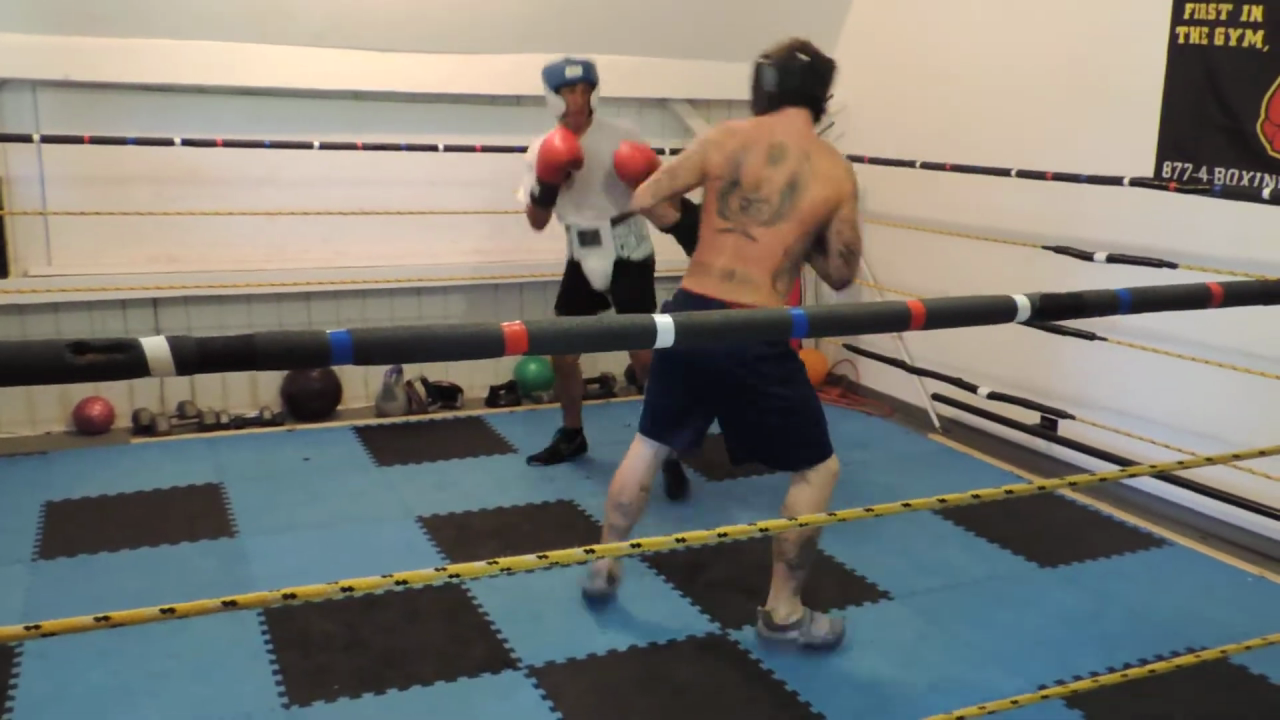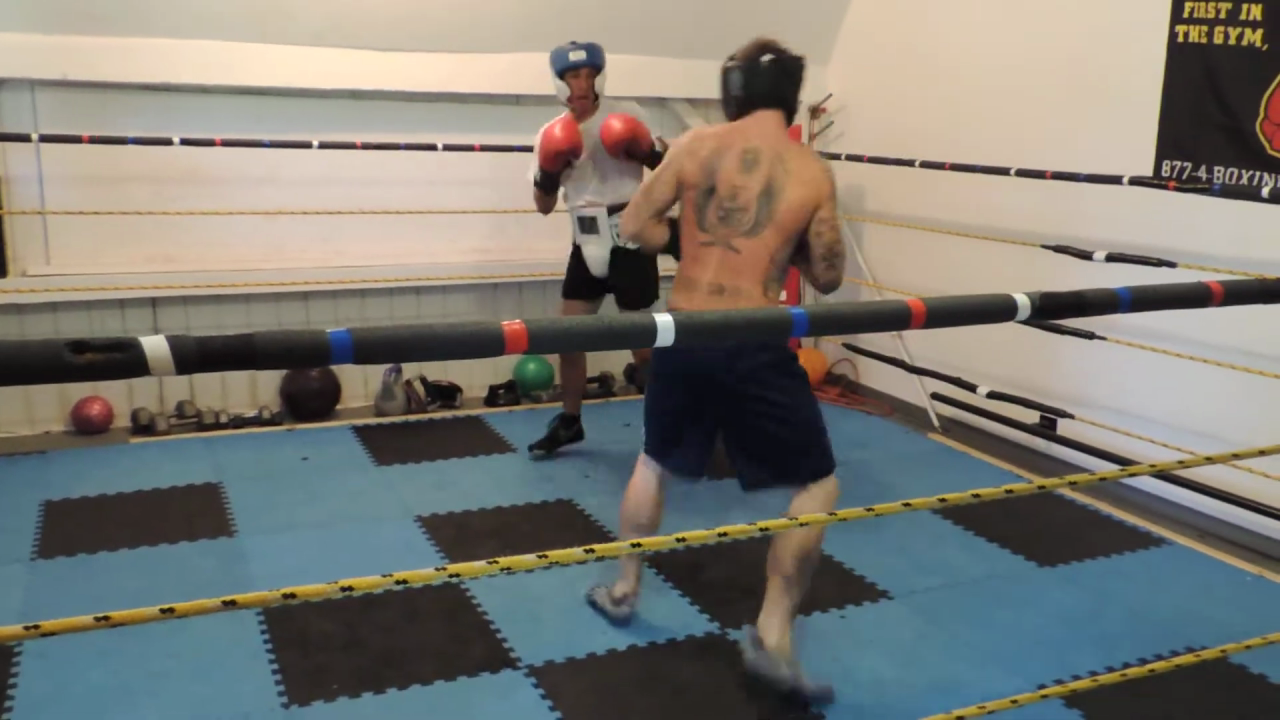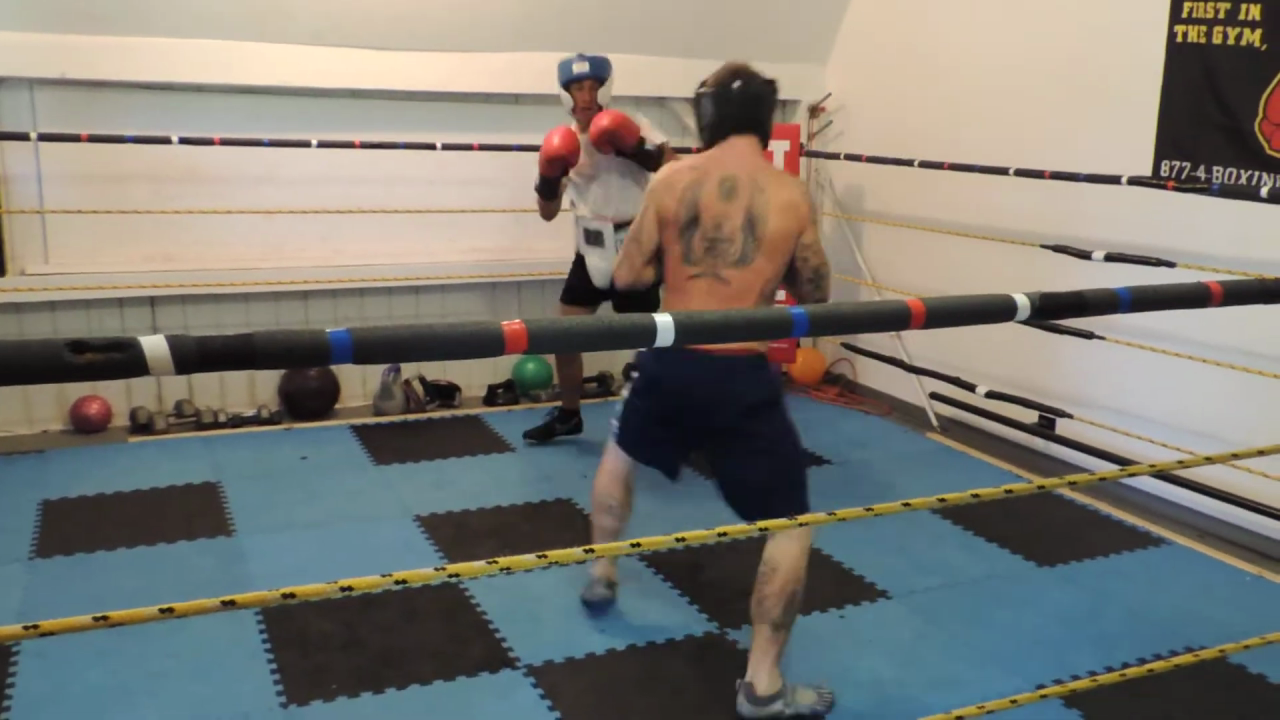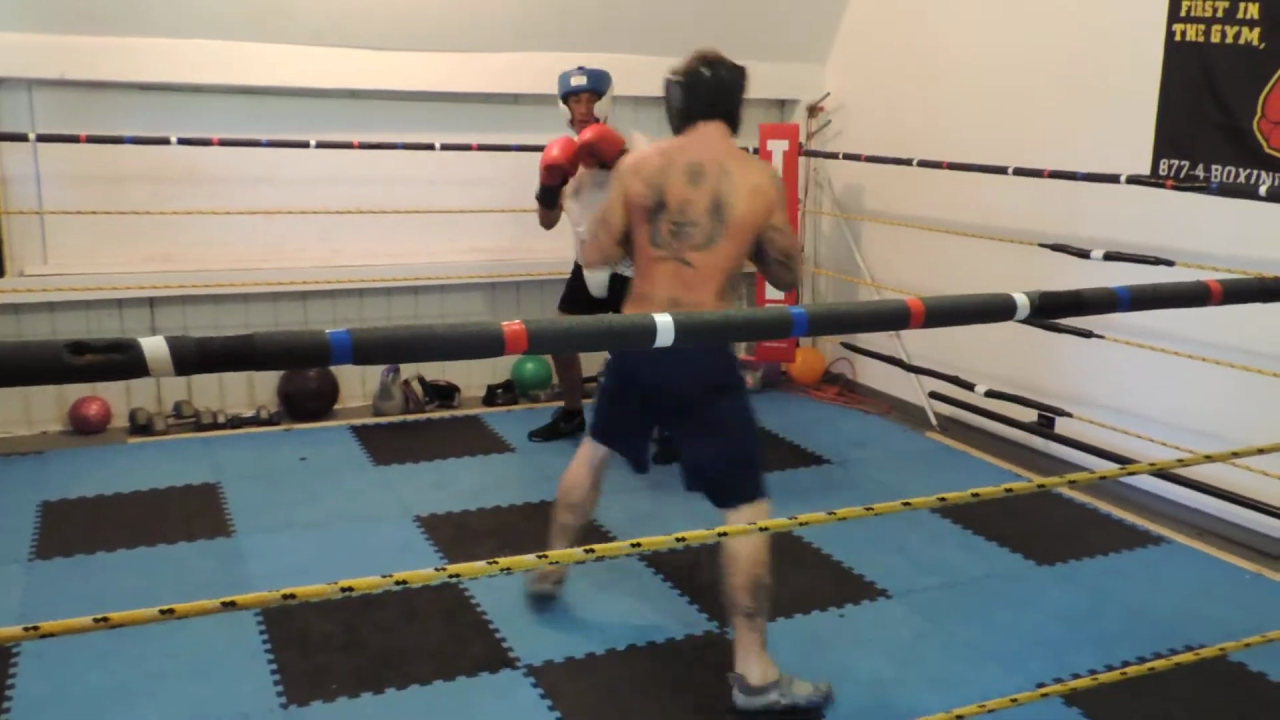
dt=0.1s
person 1, frame 1
left shoulder: (725, 136)
right shoulder: (836, 172)
left elbow: (643, 201)
right elbow: (841, 276)
left hip: (689, 316)
right hip: (755, 338)
left knee: (649, 446)
right knee: (818, 470)
left ankle: (603, 567)
right ankle: (783, 611)
person 1, frame 2
left shoulder: (693, 146)
right shoulder: (813, 172)
left elbow: (634, 228)
right elbow: (826, 279)
left hip: (685, 339)
right hip: (754, 348)
left knee: (654, 466)
right knee: (817, 488)
left ankle: (621, 589)
right ankle: (771, 640)
person 1, frame 3
left shoulder: (672, 179)
right shoulder: (792, 195)
left elbow: (625, 275)
right elbow: (813, 292)
left hip: (667, 360)
right hip: (739, 375)
left knee: (620, 452)
right knee: (789, 523)
left ankle: (602, 576)
person 1, frame 4
left shoulder: (639, 163)
right shoulder: (759, 178)
left elbow: (592, 256)
right elbow: (785, 275)
left hip: (635, 345)
right hip: (701, 359)
left knee: (595, 450)
right knee: (746, 509)
left ankle: (549, 574)
person 2, frame 1
left shoulder: (619, 135)
right shoulder: (541, 151)
right elbow: (537, 222)
right wrist: (546, 185)
left hip: (629, 255)
right hip: (584, 260)
left knee: (644, 357)
right knee: (562, 355)
left ankle: (670, 453)
right ankle: (571, 436)
person 2, frame 2
left shoulder: (627, 120)
right shoulder: (552, 134)
right elbow: (544, 206)
left wrist: (648, 154)
right wrist: (548, 172)
left hip: (631, 241)
right hip: (587, 244)
left knee: (644, 345)
right ankle: (570, 423)
person 2, frame 3
left shoulder: (632, 128)
right shoulder: (560, 142)
right elbow: (548, 213)
left wrist: (638, 150)
right wrist: (549, 177)
right hip: (590, 255)
right ankle: (568, 415)
person 2, frame 4
left shoulder: (629, 146)
right shoulder: (563, 154)
right elbow: (548, 222)
right wrist: (548, 186)
left hip: (628, 264)
right hip: (588, 263)
left ankle: (666, 430)
right ankle: (571, 415)
